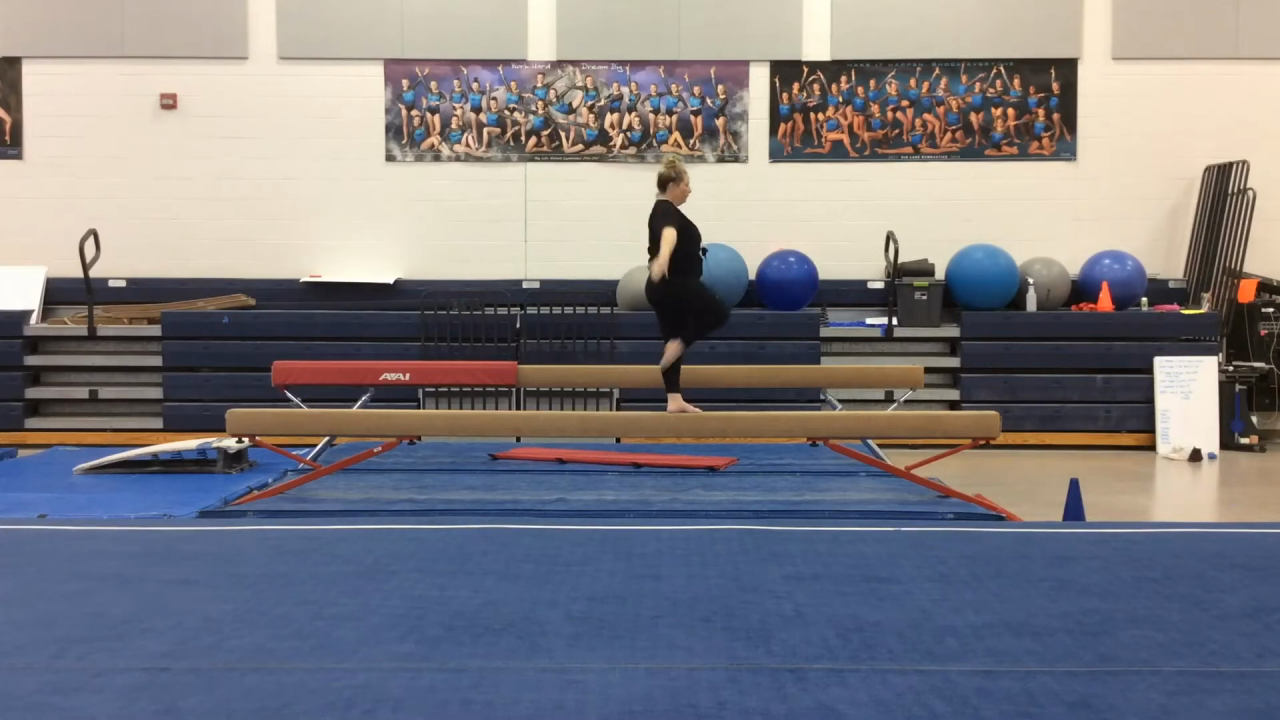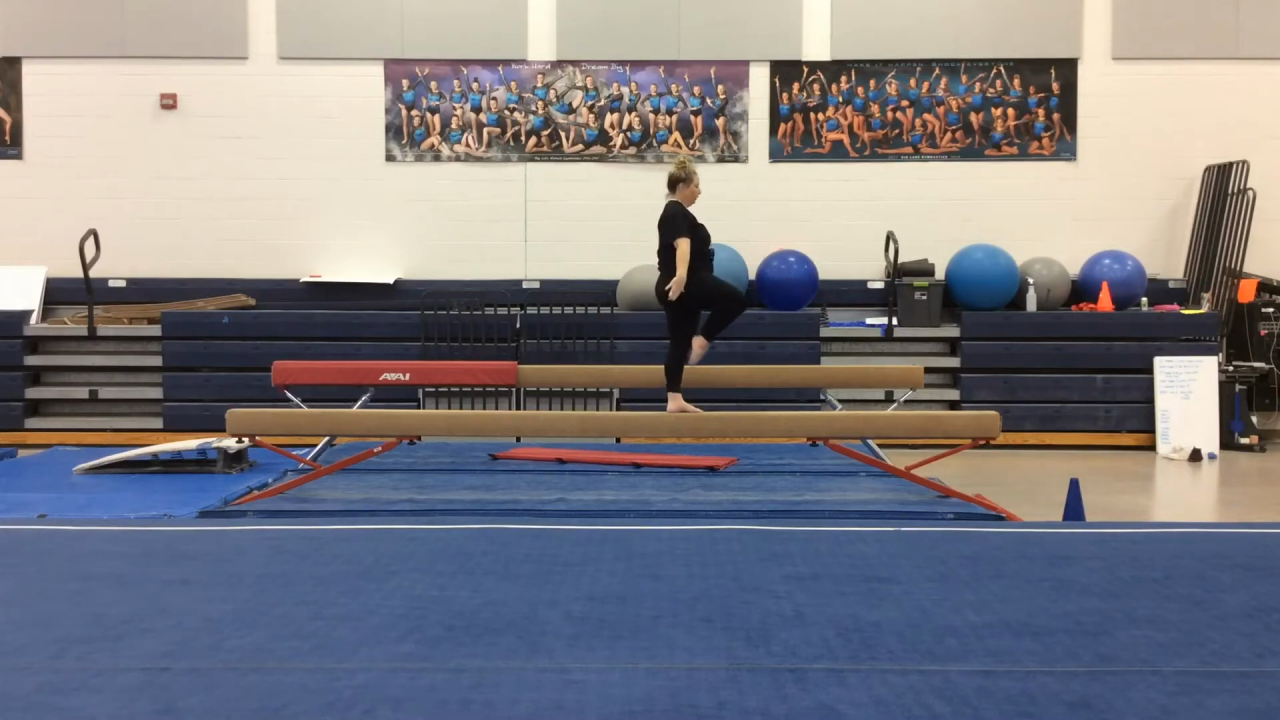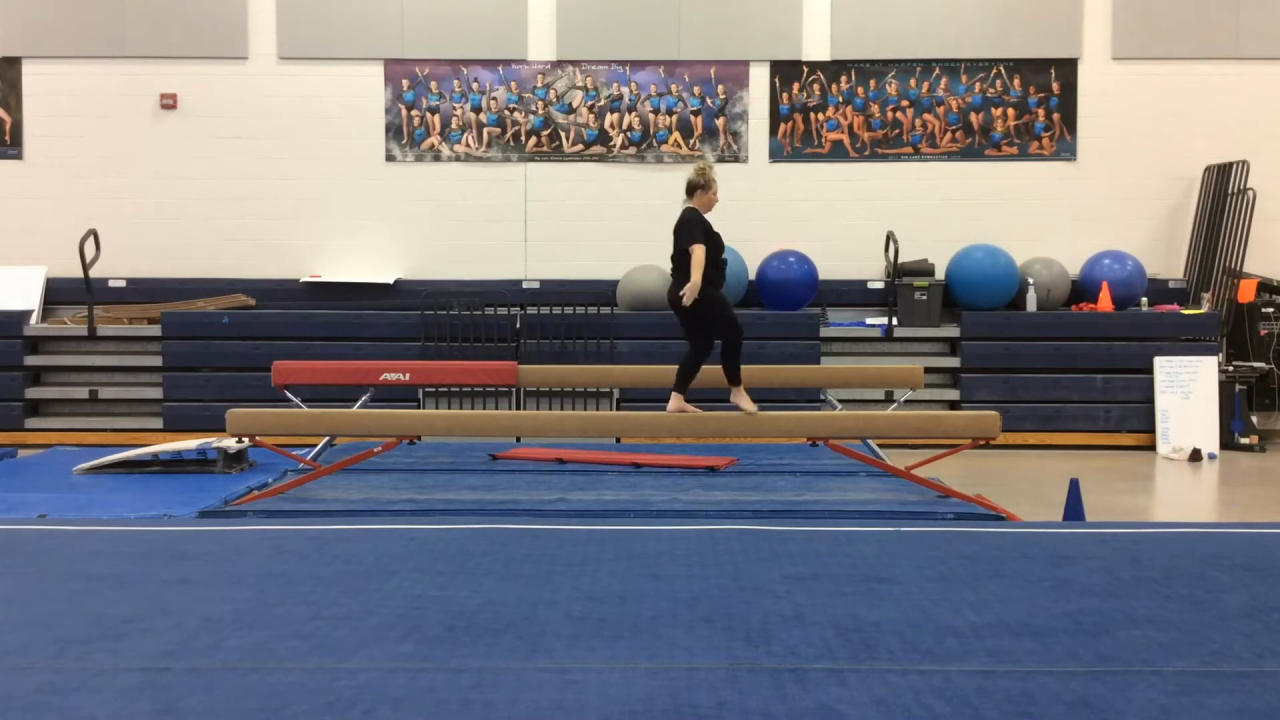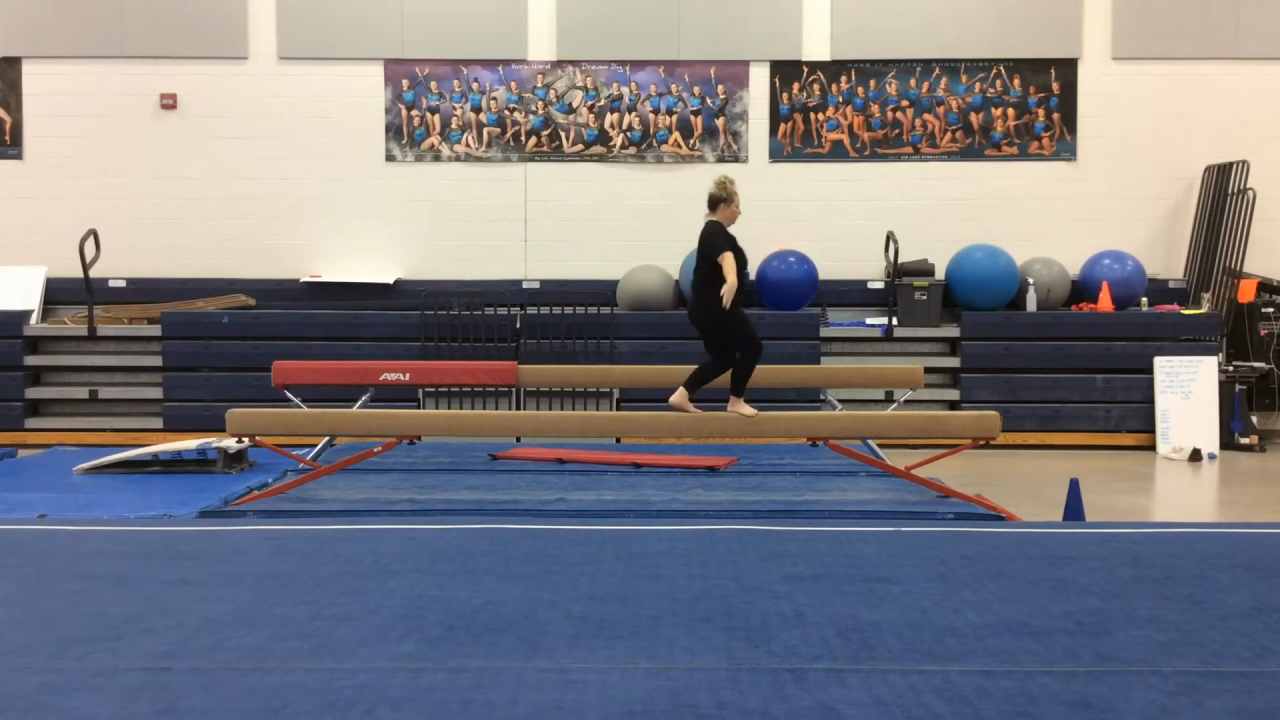
dt=0.4s
person 1, frame 1
left shoulder: (665, 210)
right shoulder: (666, 211)
right elbow: (668, 235)
right wrist: (662, 259)
left hip: (671, 285)
right hip: (673, 284)
left knee: (674, 343)
right knee: (718, 314)
left ankle: (674, 400)
right ankle: (677, 343)
person 1, frame 2
left shoulder: (675, 212)
right shoulder: (676, 213)
right elbow: (682, 244)
right wrist: (681, 275)
left hip: (679, 286)
right hip: (686, 284)
left knee: (679, 342)
right knee: (736, 300)
left ankle: (675, 400)
right ankle: (703, 340)
person 1, frame 3
left shoulder: (691, 219)
right shoulder: (692, 220)
right elbow: (696, 251)
right wrist: (695, 281)
left hip: (685, 294)
right hip: (696, 295)
left knee: (700, 346)
right knee: (733, 334)
left ankle: (677, 400)
right ankle: (737, 393)
person 1, frame 4
left shoulder: (713, 231)
right shoulder: (716, 233)
right elbow: (726, 260)
right wrist: (732, 283)
left hip: (706, 307)
right hip: (714, 308)
left knee: (722, 358)
right knee: (752, 348)
left ankle: (681, 395)
right ankle: (736, 401)
